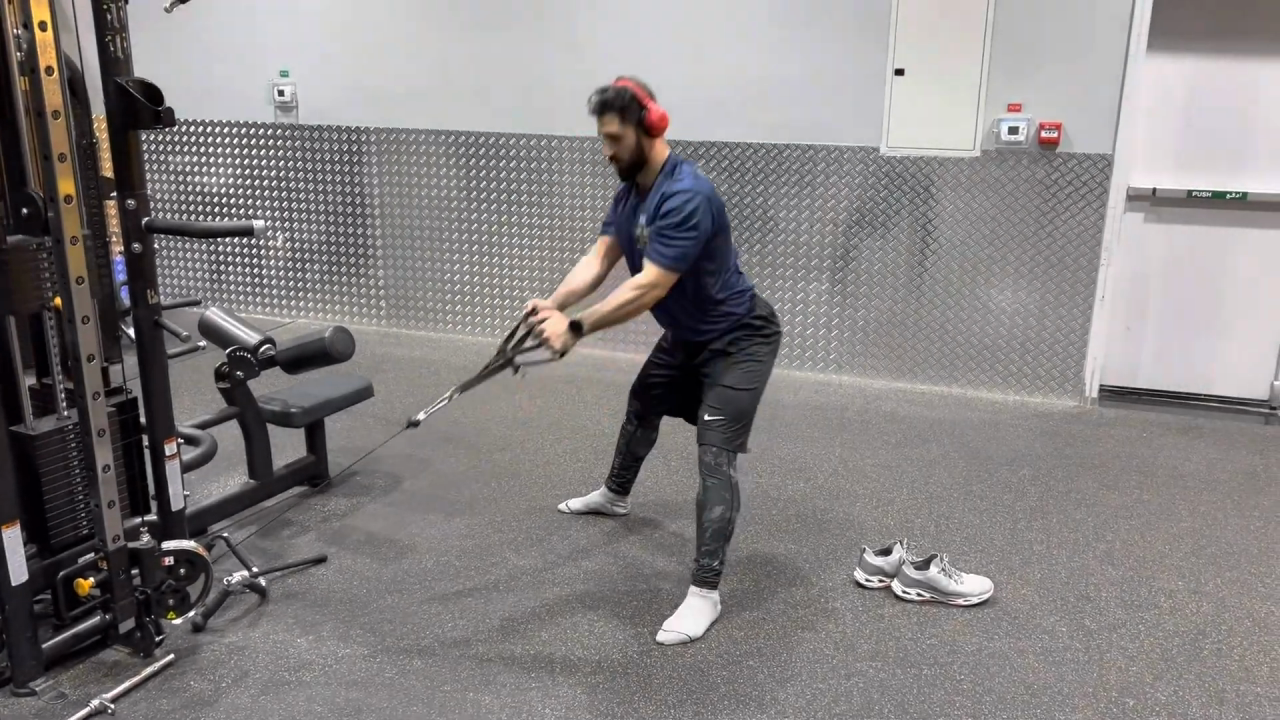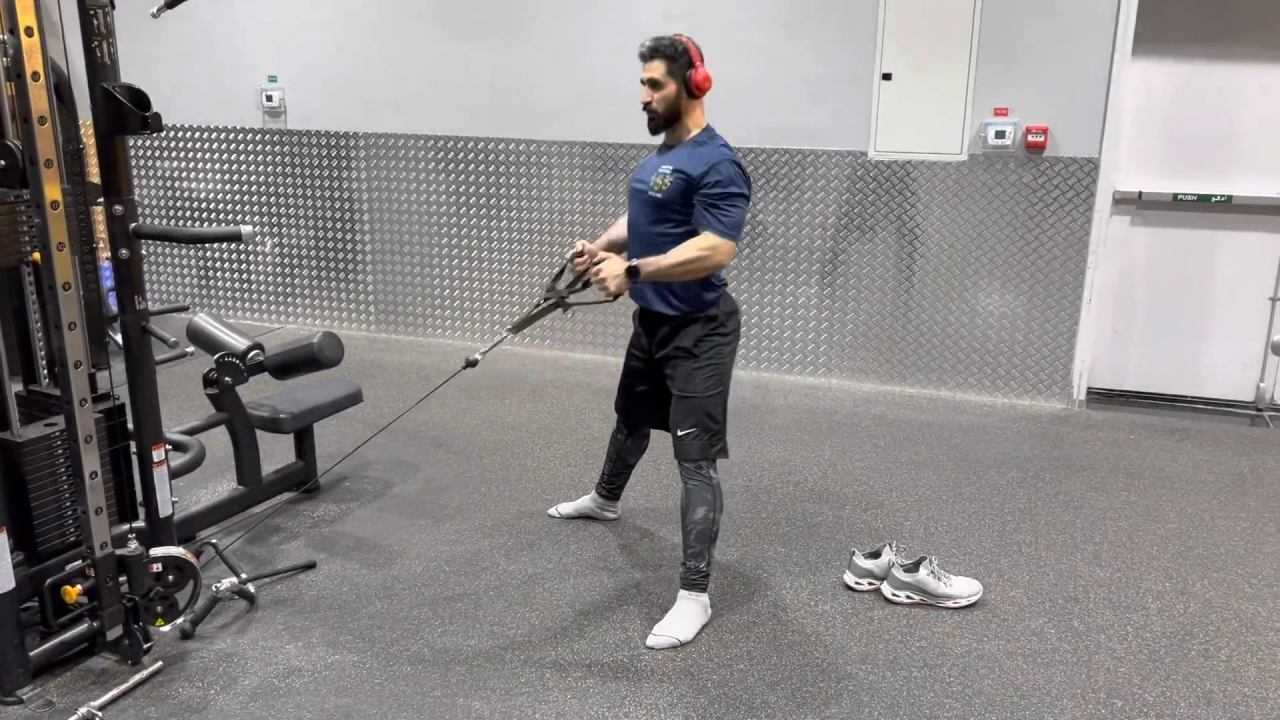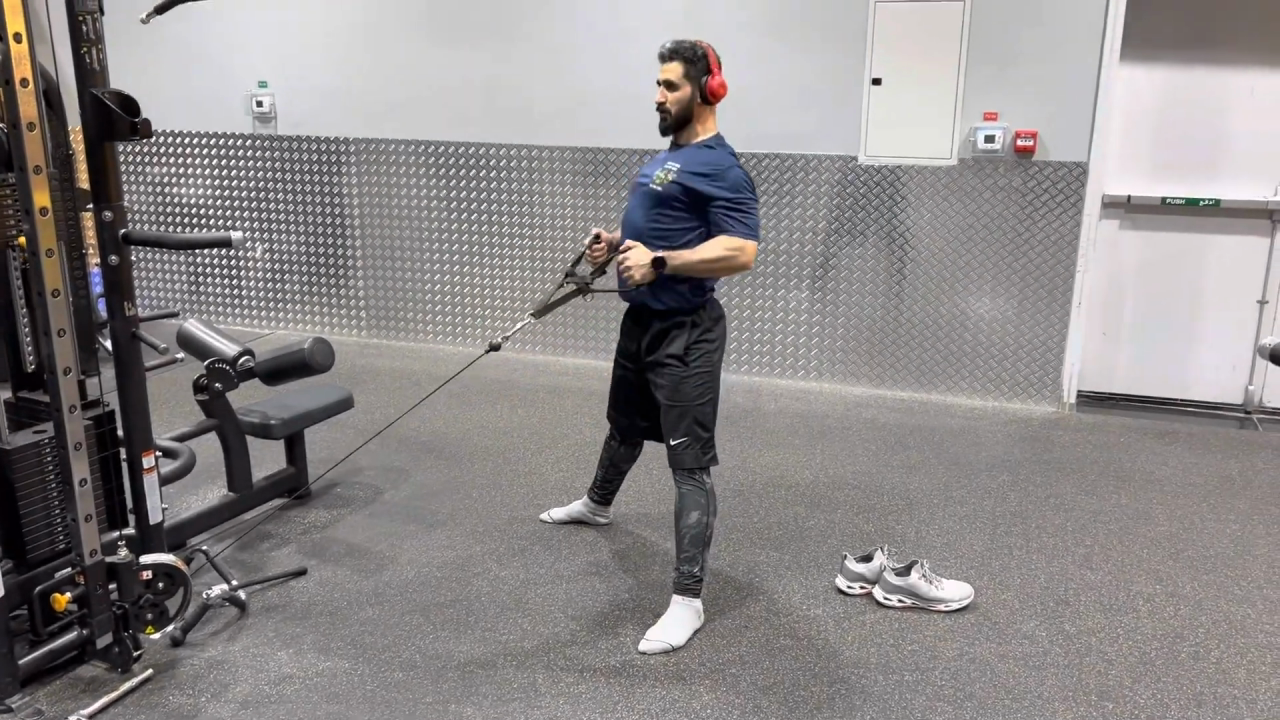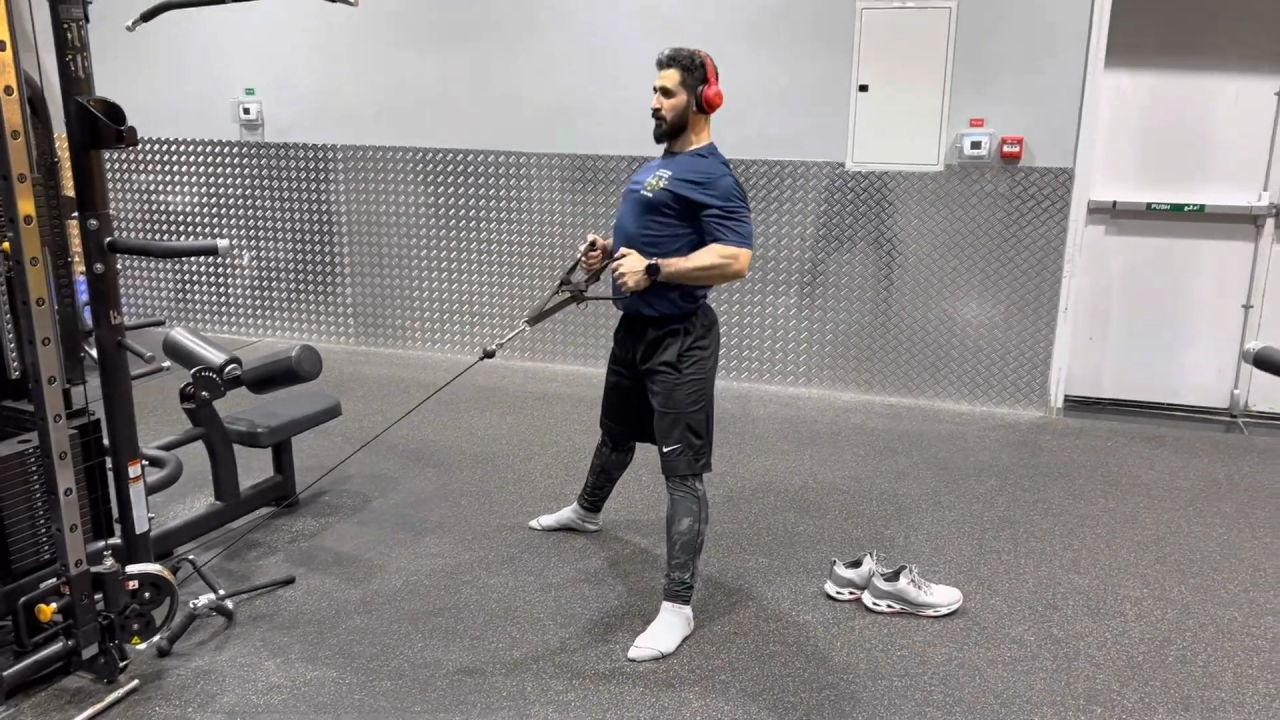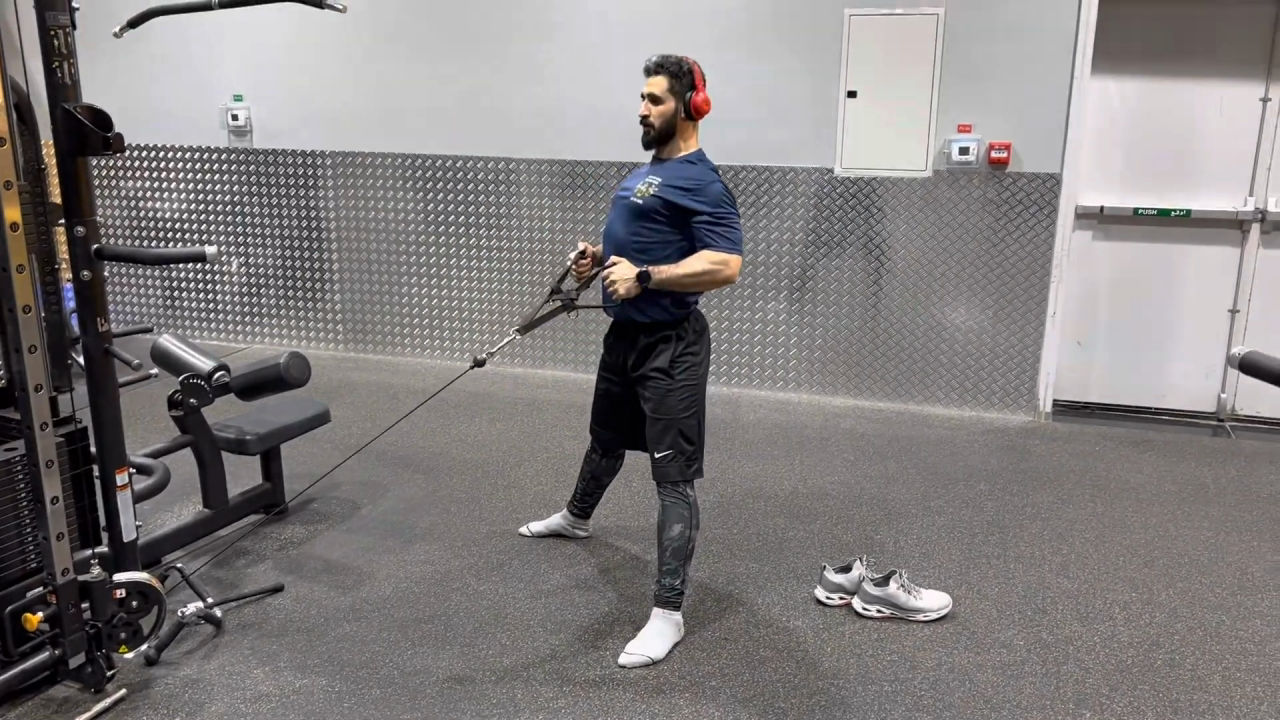
dt=0.3s
person 1, frame 1
left shoulder: (684, 195)
right shoulder: (631, 190)
left elbow: (653, 285)
right elbow: (601, 255)
left wrist: (577, 326)
right wrist: (556, 301)
left hip: (739, 337)
right hip: (686, 333)
left knee: (715, 456)
right knee: (642, 407)
left ankle: (705, 593)
right ankle: (615, 494)
person 1, frame 2
left shoulder: (714, 162)
right shoulder: (660, 152)
left elbow: (715, 250)
right elbow: (639, 220)
left wrist: (631, 271)
right wrist: (600, 246)
left hip: (700, 330)
right hip: (652, 322)
left knee: (695, 458)
right knee: (630, 419)
left ankle: (694, 596)
right ankle: (606, 499)
person 1, frame 3
left shoulder: (719, 168)
right shoulder: (668, 155)
left elbow: (741, 251)
left wrist: (658, 261)
right wrist: (615, 241)
left hip: (685, 331)
right hip: (640, 319)
left knee: (688, 463)
right knee: (624, 426)
left ankle: (688, 601)
right ankle: (597, 503)
person 1, frame 4
left shoulder: (711, 176)
right shoulder: (660, 164)
left elbow: (735, 259)
left wrist: (653, 269)
right wrist: (609, 247)
left hip: (679, 338)
right hip: (634, 327)
left knee: (682, 469)
right knee: (616, 432)
left ankle: (678, 607)
right ankle: (587, 510)
person 1, frame 5
left shoulder: (700, 182)
right shoulder: (648, 170)
left elbow: (726, 265)
left wrist: (645, 277)
right wrist: (599, 254)
left hip: (670, 345)
right hip: (625, 334)
left knee: (674, 476)
right knee: (605, 439)
left ankle: (668, 613)
right ankle: (576, 517)
